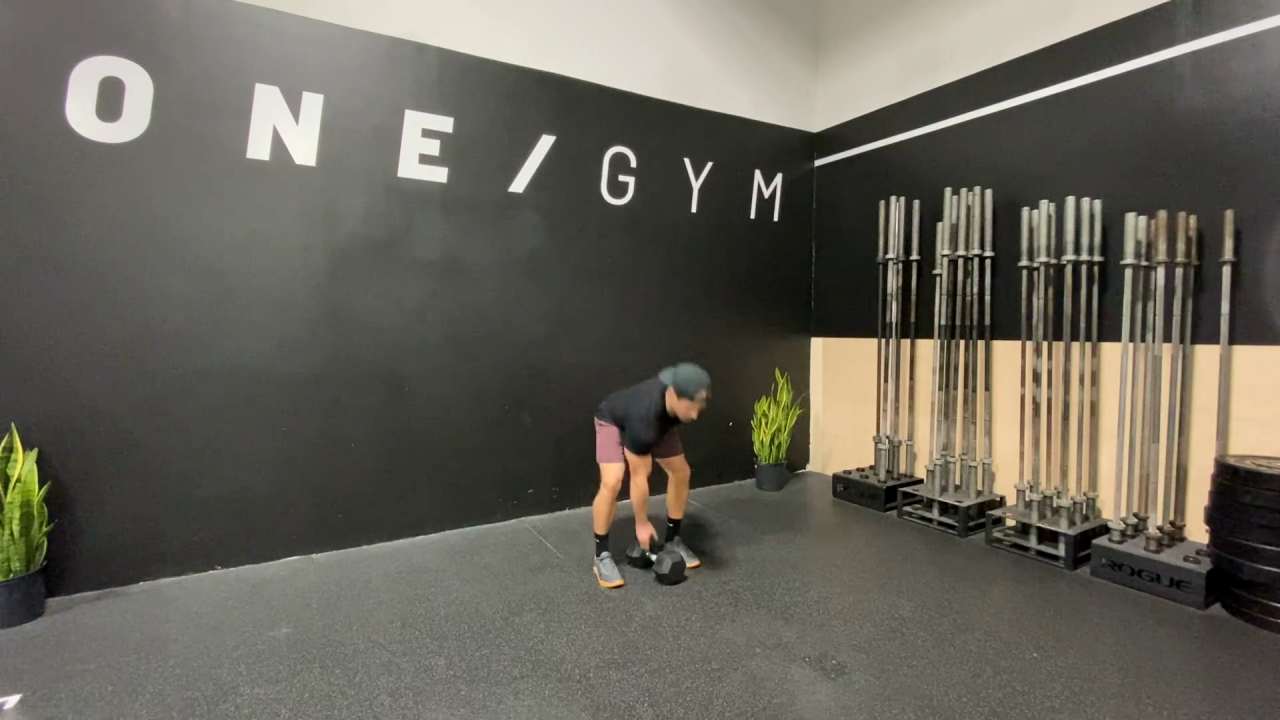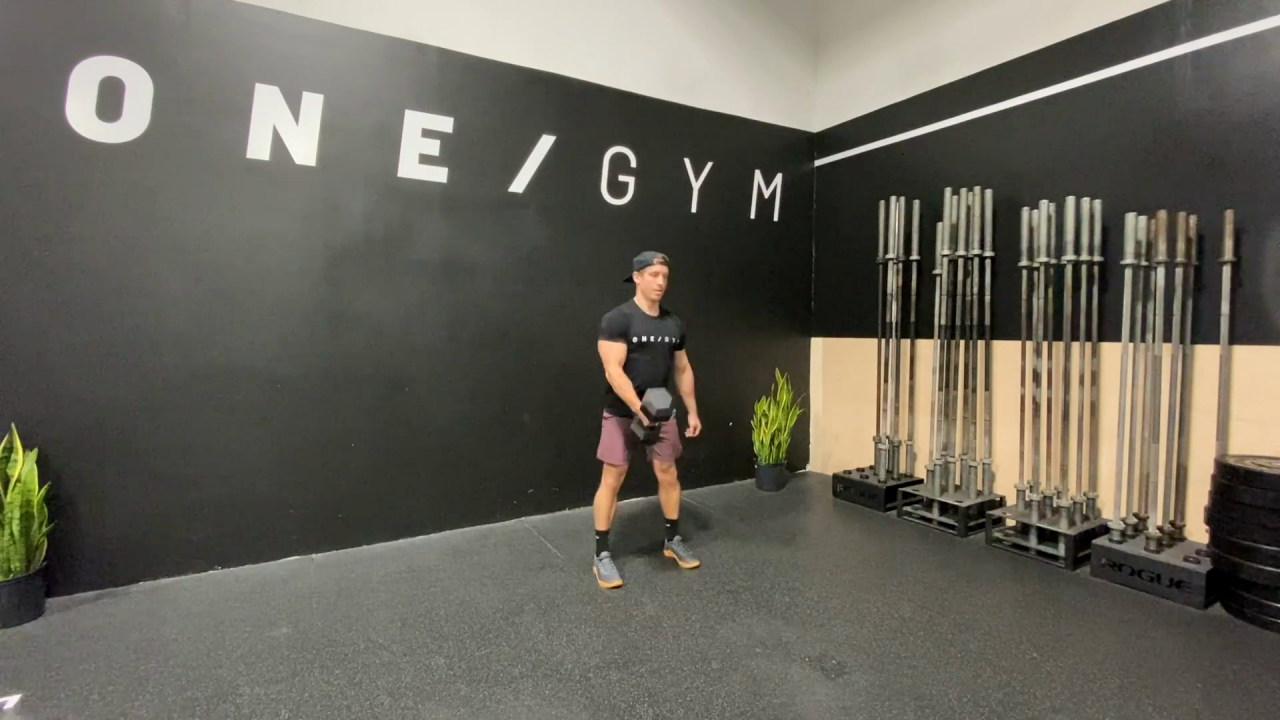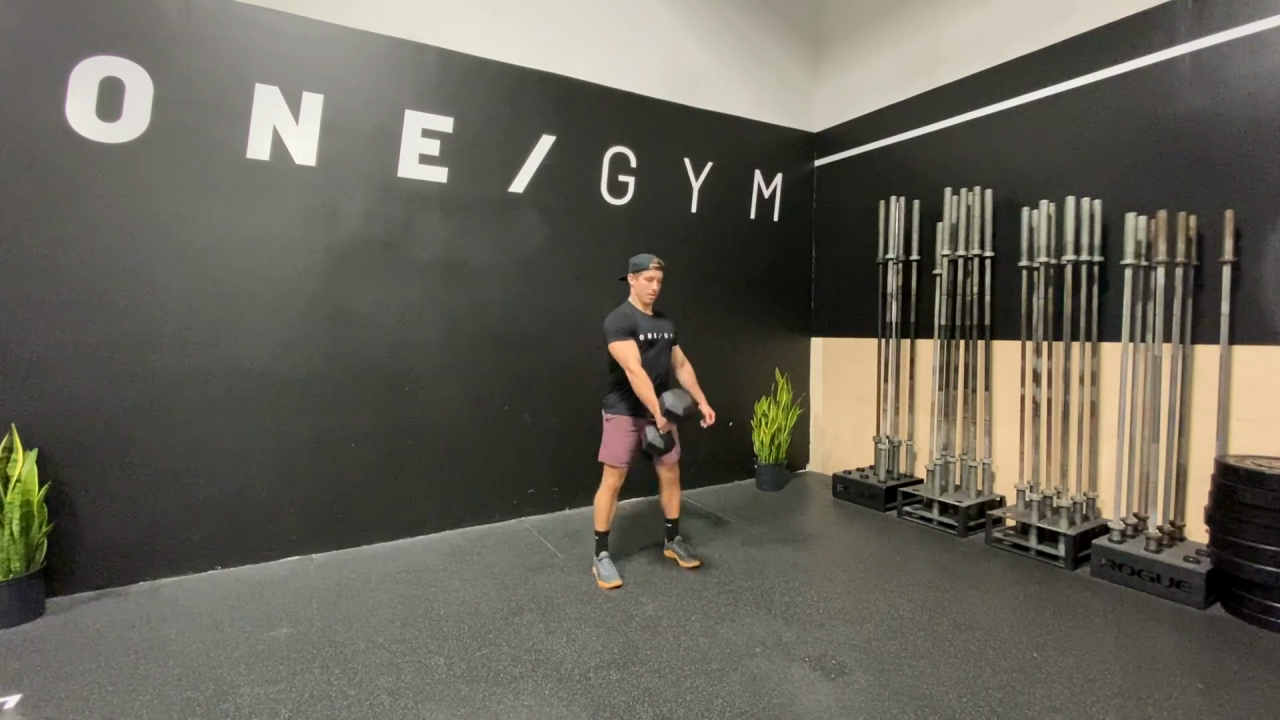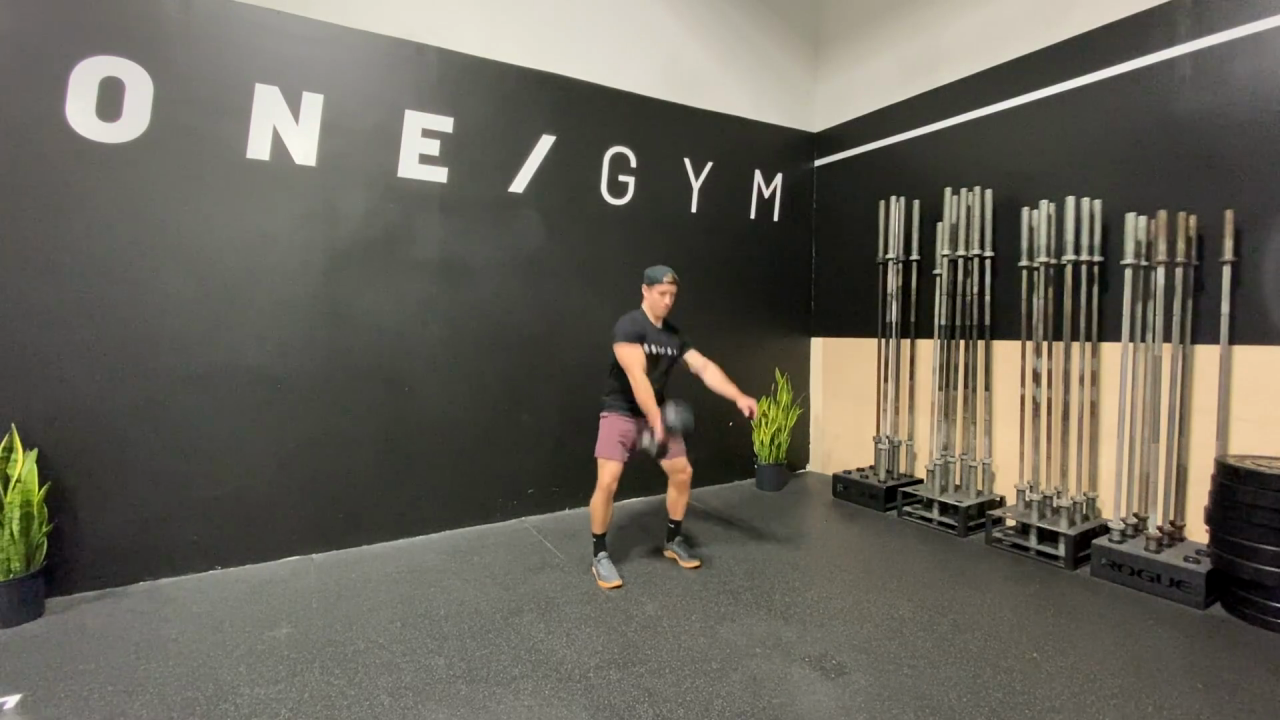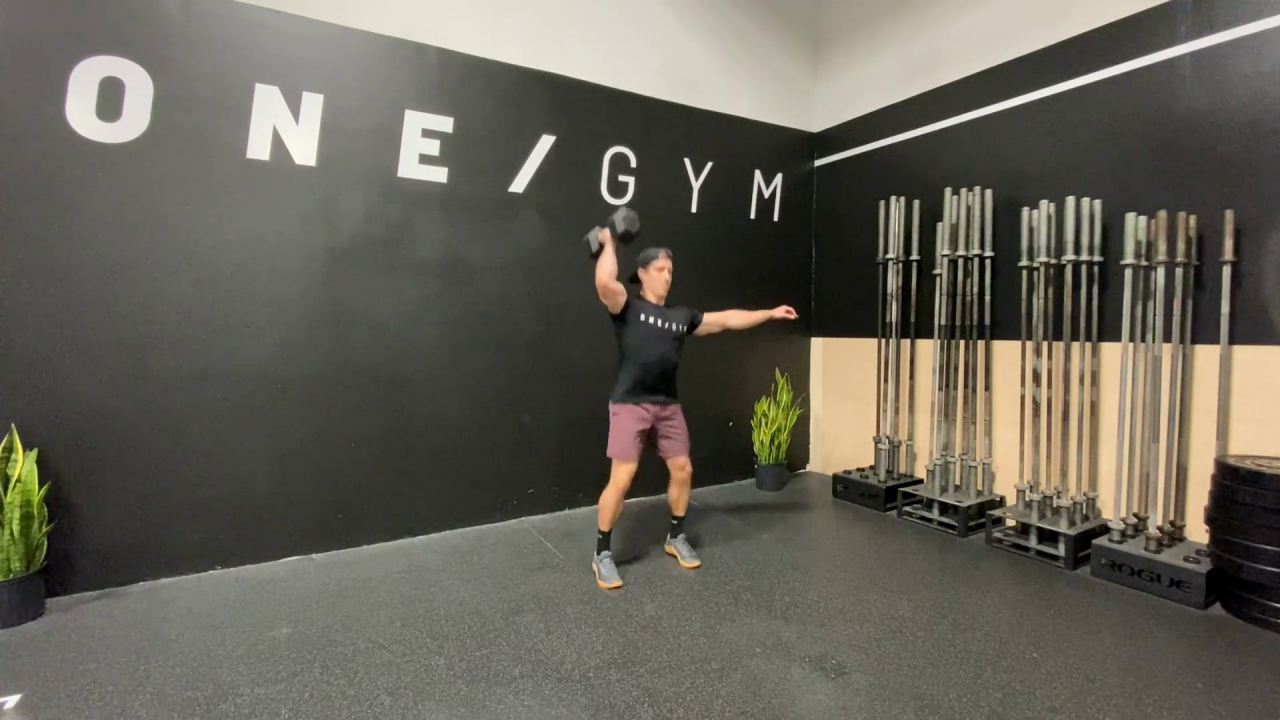
dt=1s
person 1, frame 1
left shoulder: (686, 393)
right shoulder: (644, 422)
right elbow: (639, 479)
right wrist: (642, 523)
right hip: (613, 421)
left knee: (682, 473)
right knee: (612, 483)
left ankle: (672, 540)
right ankle: (602, 554)
person 1, frame 2
left shoulder: (675, 324)
right shoulder: (618, 319)
left elbow: (683, 370)
right elbow: (613, 370)
left wrist: (692, 411)
right wrist: (639, 409)
right hip: (621, 414)
left knee: (668, 475)
right knee: (612, 480)
left ankle: (673, 540)
right ankle: (602, 555)
person 1, frame 3
left shoulder: (664, 321)
right shoulder: (620, 320)
left elbow: (681, 365)
right elbow: (634, 370)
left wrist: (702, 402)
right wrist: (658, 413)
left hip: (658, 409)
right hip: (622, 412)
left knee: (670, 474)
right knee: (612, 481)
left ankle: (673, 540)
right ankle: (601, 555)
person 1, frame 4
left shoulder: (673, 333)
right shoulder: (629, 326)
left elbow: (704, 368)
right elbow: (637, 379)
left wrist: (739, 398)
right wrist: (658, 422)
left hip: (655, 413)
right hip: (619, 414)
left knee: (682, 474)
right knee: (608, 482)
left ankle: (674, 541)
right ankle: (600, 554)
person 1, frame 5
left shoulder: (682, 315)
right shoulder: (627, 305)
left elbow: (725, 319)
right elbow: (604, 283)
left wrist: (768, 313)
right wrist: (609, 247)
left hip: (667, 406)
right hip: (629, 406)
left knee: (683, 473)
right knee: (621, 480)
left ankle: (675, 537)
right ankle: (602, 554)
